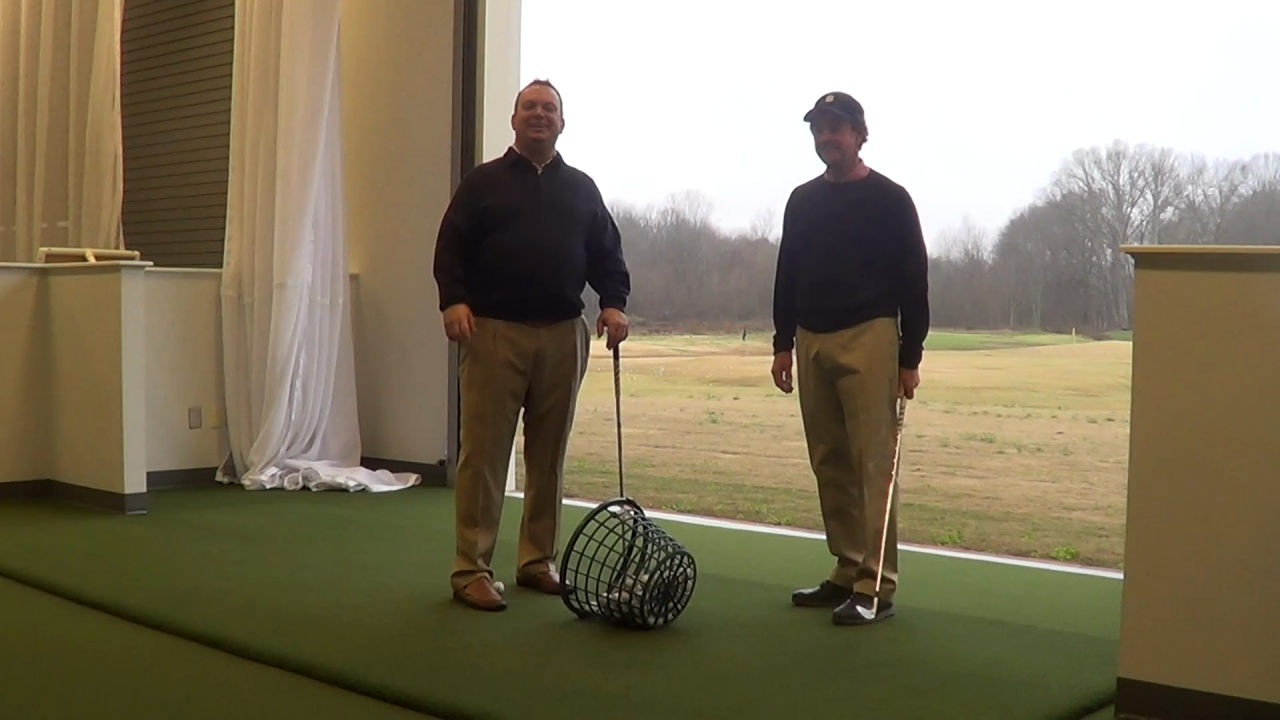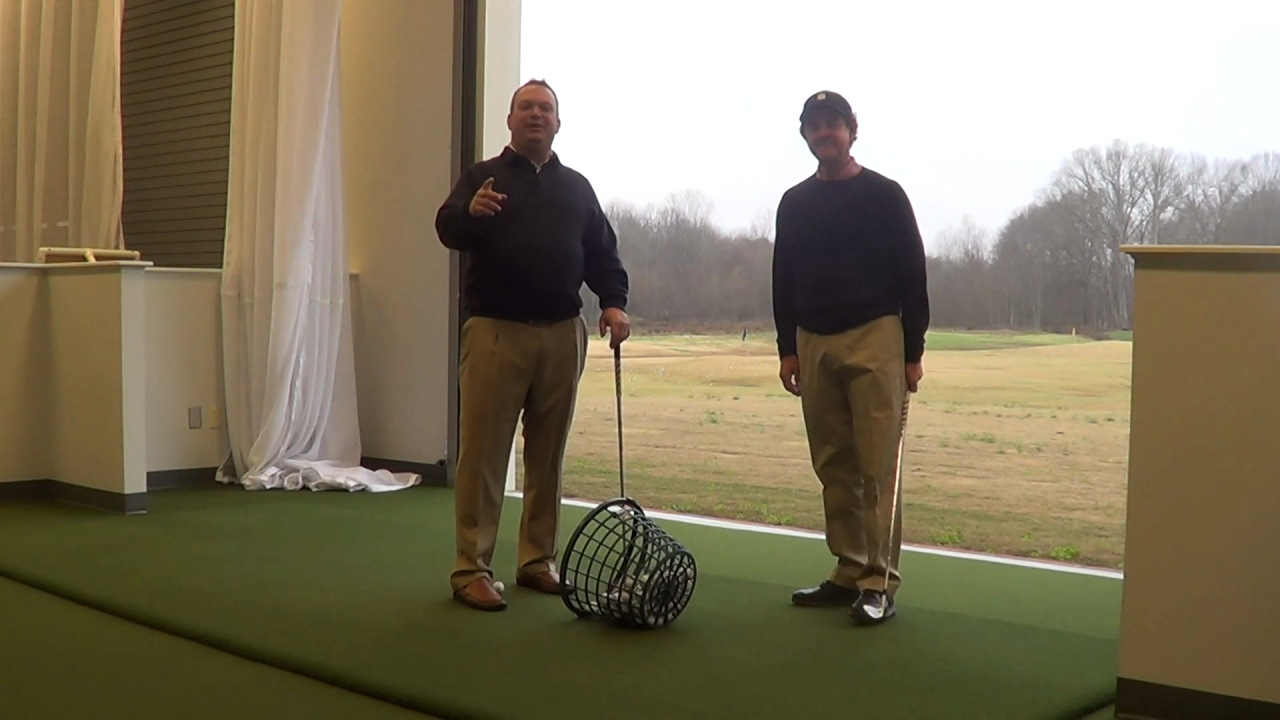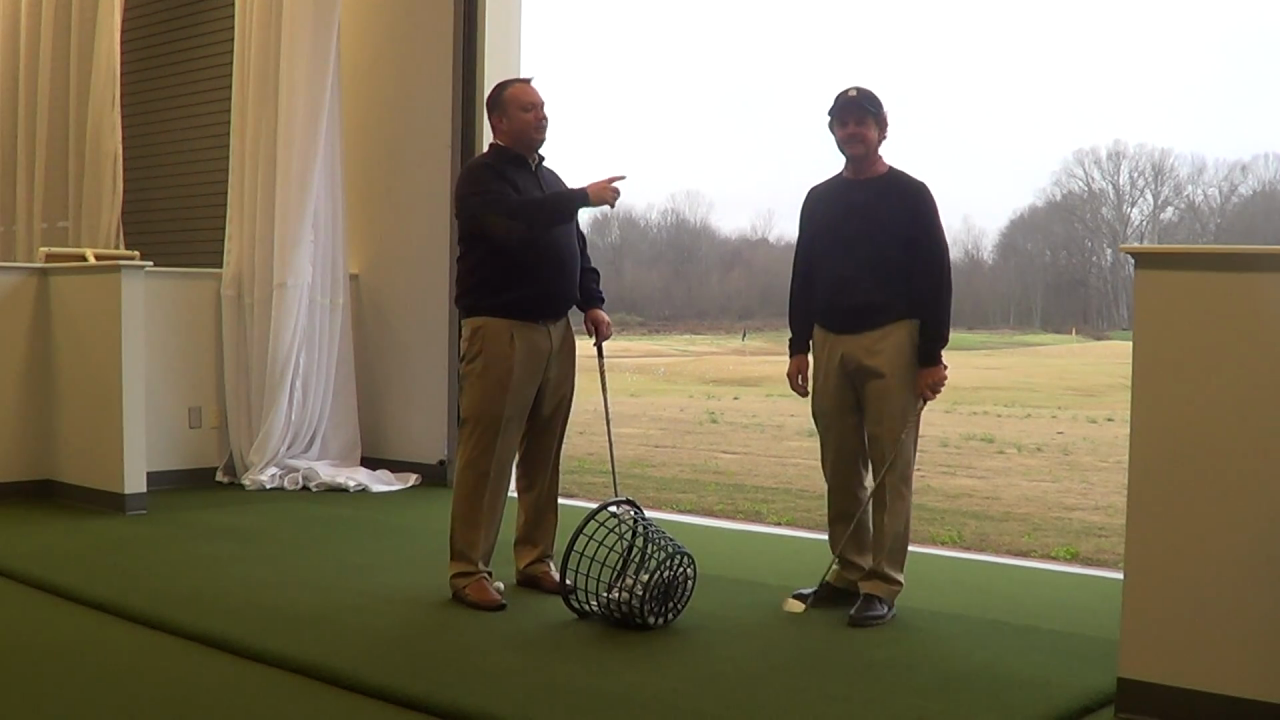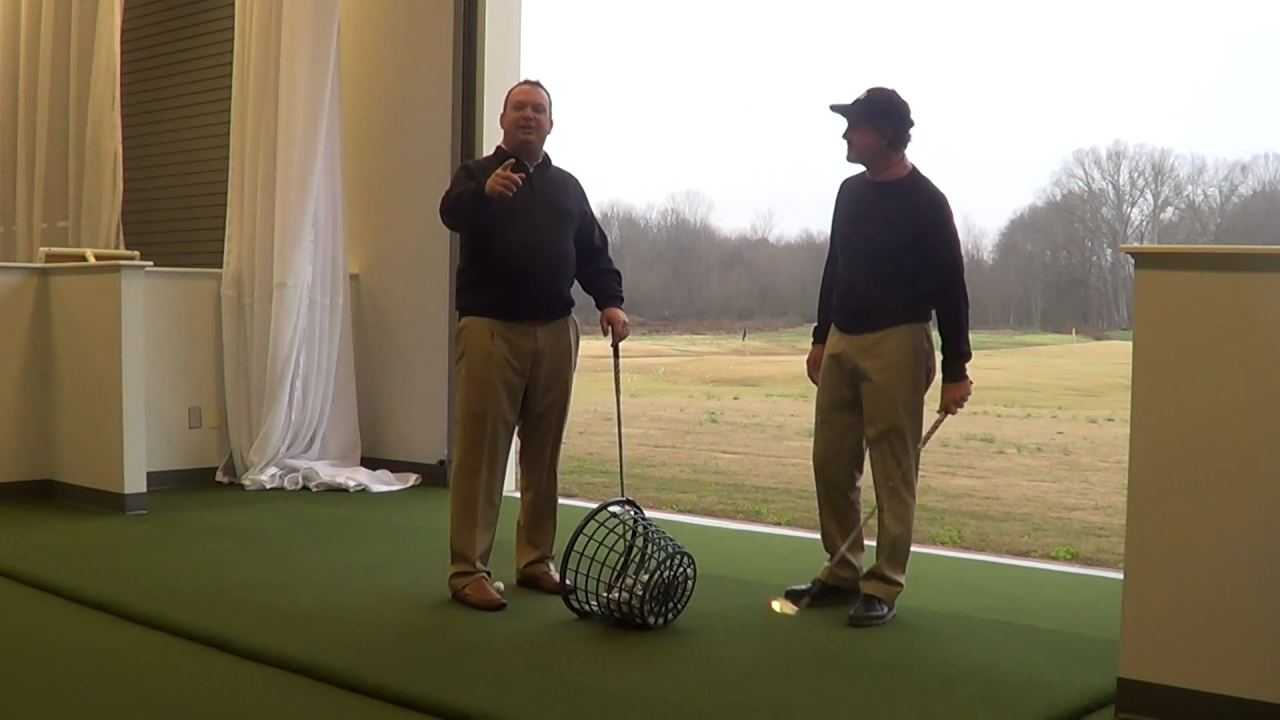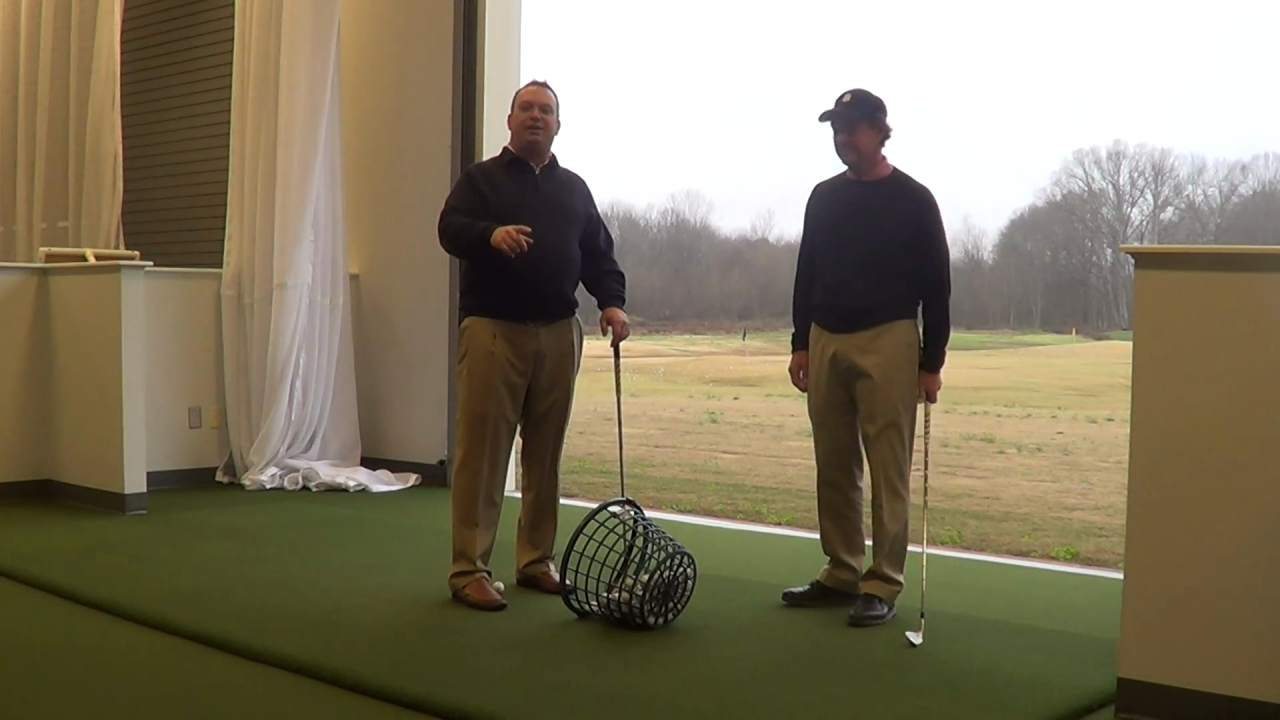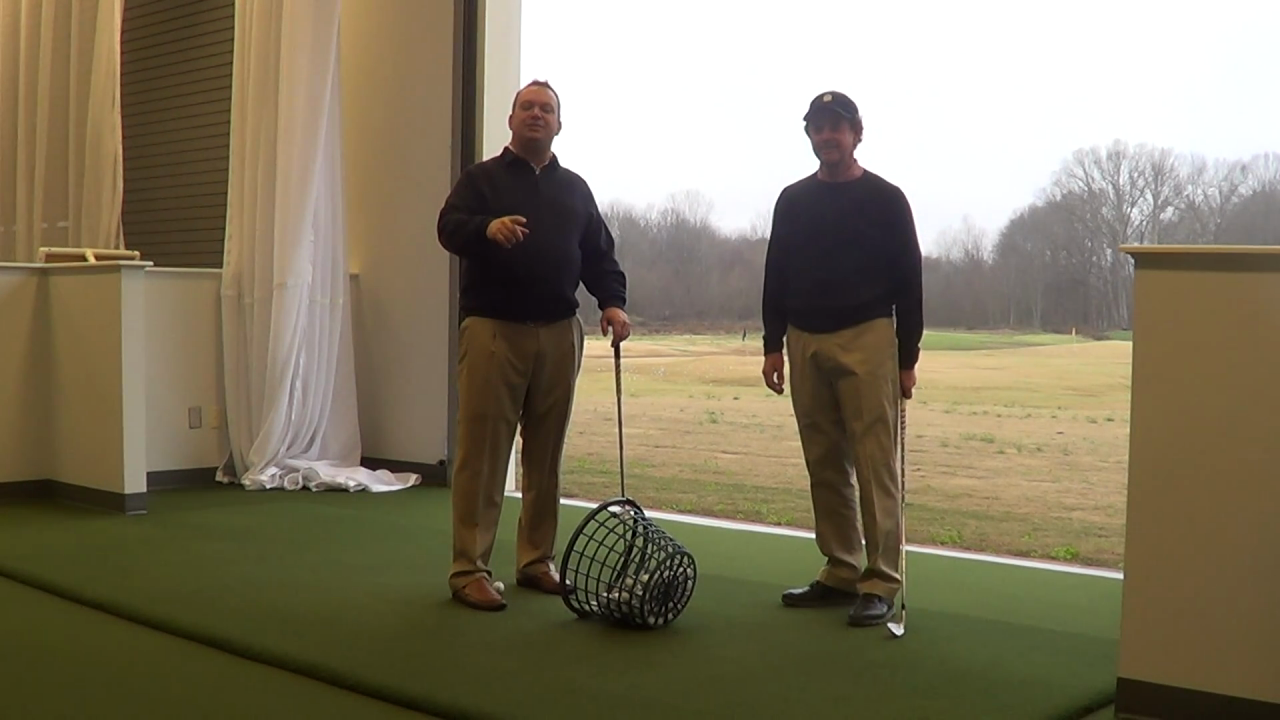
dt=0.7s
person 1, frame 1
left shoulder: (890, 199)
right shoulder: (802, 200)
left elbow: (913, 281)
right elbow: (788, 276)
left wrist: (911, 356)
right wrist: (783, 341)
left hip: (868, 339)
right hip: (813, 342)
left knee: (872, 463)
right knee: (830, 464)
left ankle: (876, 583)
right ankle: (847, 571)
person 1, frame 2
left shoulder: (885, 195)
right shoulder: (794, 202)
left elbow: (912, 275)
right elbow: (784, 280)
left wrist: (913, 350)
right wrist: (787, 348)
left hip: (874, 339)
right hip: (816, 343)
left knee: (878, 463)
right knee: (833, 465)
left ankle: (879, 580)
right ankle: (848, 572)
person 1, frame 3
left shoulder: (910, 195)
right shoulder: (819, 199)
left elbow: (935, 279)
right elbow: (804, 277)
left wrist: (932, 355)
right wrist: (799, 346)
left hip: (892, 342)
right hip: (831, 344)
left knee: (890, 467)
right knee: (840, 467)
left ankle: (882, 584)
right ankle: (849, 571)
person 1, frame 4
left shoulder: (925, 202)
right shoulder: (850, 191)
left elbow: (950, 288)
left wrist: (955, 370)
right wrist: (821, 335)
left hip: (896, 344)
right hip: (842, 342)
left knee: (893, 469)
right knee: (831, 462)
left ankle: (883, 584)
right ankle: (843, 571)
person 1, frame 5
left shoulder: (912, 200)
right shoulder: (823, 196)
left elbow: (935, 284)
right elbow: (807, 274)
left wrist: (931, 362)
right wrist: (801, 343)
left hip: (887, 343)
right hip: (827, 343)
left knee: (888, 466)
right knee: (833, 466)
left ankle: (883, 583)
right ankle: (841, 572)
person 1, frame 6
left shoulder: (885, 199)
right shoulder: (793, 200)
left elbow: (908, 282)
right elbow: (776, 277)
left wrist: (907, 358)
right wrist: (773, 344)
left hip: (866, 341)
right hip: (807, 344)
left knee: (874, 463)
right knee: (824, 465)
left ankle: (880, 581)
right ankle: (840, 572)
person 2, frame 1
left shoulder: (581, 186)
right shoulder: (484, 181)
left elbow: (607, 251)
right elbow: (451, 245)
left wrist: (614, 302)
right wrist: (454, 299)
left hip: (563, 335)
right hip: (494, 333)
left knee: (549, 455)
right knee: (483, 452)
left ankle: (538, 560)
right ankle: (471, 568)
person 2, frame 2
left shoulder: (576, 186)
right shoulder: (483, 177)
left elbow: (603, 250)
right elbow: (448, 229)
left wrist: (614, 301)
right wrist: (472, 212)
left hip: (563, 333)
right hip: (495, 331)
left knee: (548, 454)
right knee: (484, 452)
left ankle: (538, 560)
right ankle: (471, 569)
person 2, frame 3
left shoulder: (551, 180)
right shoulder: (481, 175)
left elbow: (576, 249)
right elbow: (514, 223)
left wrist: (592, 302)
right wrist: (584, 197)
left hip: (556, 330)
right hip: (498, 330)
left knee: (543, 452)
right knee: (486, 452)
left ankle: (535, 559)
right ankle: (468, 569)
person 2, frame 4
left shoulder: (567, 185)
right shoulder: (477, 174)
left elbow: (593, 251)
right elbow: (453, 214)
left wrist: (610, 301)
right wrist: (487, 191)
left hip: (555, 332)
right hip: (490, 329)
left knee: (544, 452)
right knee: (480, 451)
left ankle: (536, 559)
right ankle: (468, 570)
person 2, frame 5
left shoulder: (574, 188)
right shoulder: (481, 177)
left elbow: (599, 253)
right elbow: (450, 231)
left wrist: (612, 301)
right wrist: (491, 234)
left hip: (559, 333)
right hip: (492, 330)
left knee: (546, 453)
right knee: (482, 452)
left ankle: (537, 559)
right ankle: (469, 569)
person 2, frame 6
left shoulder: (575, 188)
right shoulder: (482, 177)
left elbow: (600, 253)
right elbow: (449, 229)
left wrist: (612, 301)
right wrist: (486, 227)
left hip: (559, 334)
right hip: (492, 331)
left knee: (546, 453)
right knee: (482, 452)
left ankle: (537, 560)
right ankle: (469, 570)
